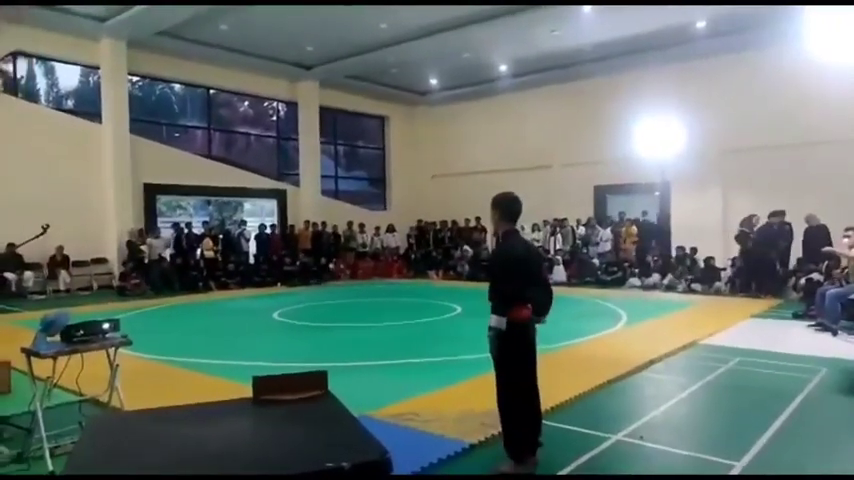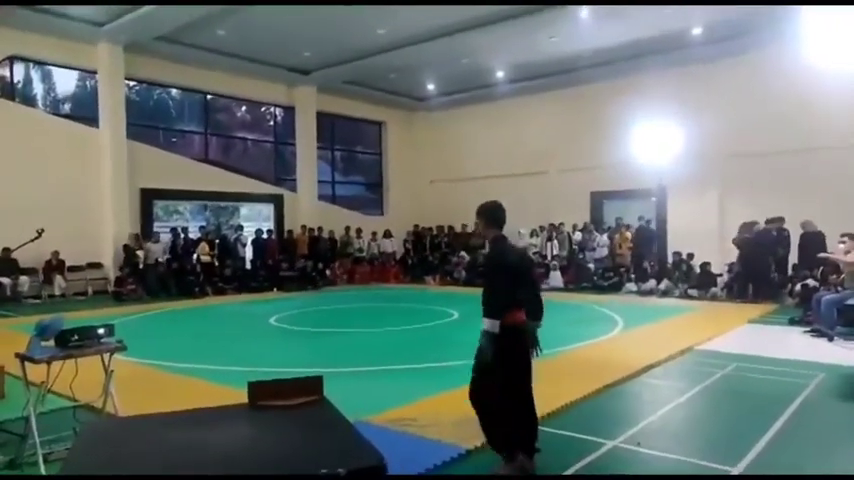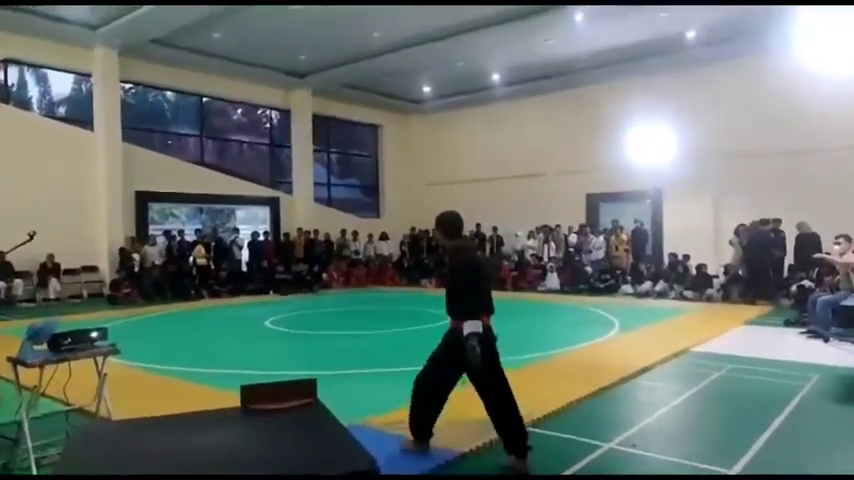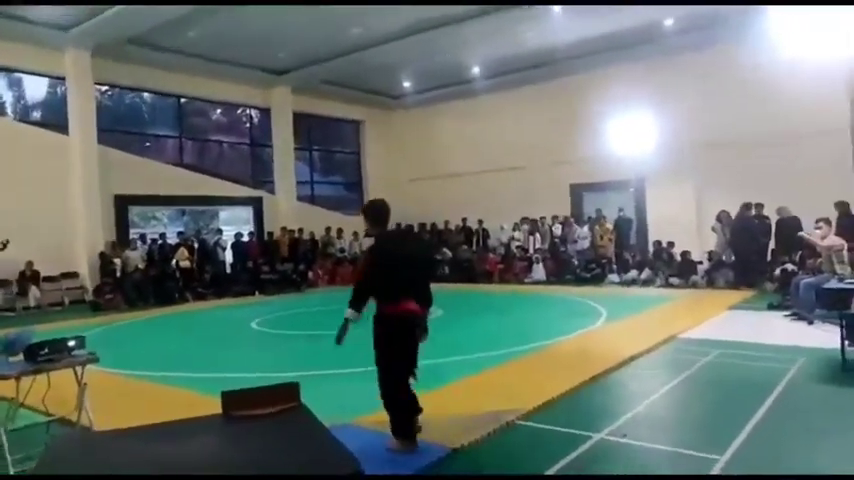
dt=0.4s
person 1, frame 1
left shoulder: (503, 251)
right shoulder: (528, 249)
left elbow: (501, 296)
right elbow: (544, 289)
left wrist: (495, 331)
left hip: (509, 328)
right hip: (525, 325)
left knee: (510, 393)
right knee: (526, 389)
left ankle: (520, 458)
right ankle: (530, 450)
person 1, frame 2
left shoulder: (496, 256)
right shoulder: (518, 254)
left elbow: (494, 300)
right elbow: (533, 293)
left wrist: (487, 336)
right wrist: (533, 327)
left hip: (503, 332)
right hip: (521, 330)
left knee: (483, 393)
right knee: (520, 394)
left ankle: (511, 454)
right ankle: (526, 454)
person 1, frame 3
left shoulder: (460, 262)
right shoulder: (471, 258)
left elbow: (469, 302)
left wrist: (471, 338)
left hip: (465, 334)
right hip: (481, 332)
left knee: (427, 384)
right knee: (498, 394)
left ankle: (420, 439)
right ankle: (519, 454)
person 1, frame 4
left shoulder: (377, 252)
right shoulder: (409, 245)
left elbow: (363, 287)
right elbow: (423, 284)
left wrist: (348, 320)
right wrist: (422, 317)
left hip: (388, 319)
right hip: (412, 316)
left knee: (392, 378)
right knee: (401, 372)
left ankle: (406, 436)
right ankle: (411, 418)
